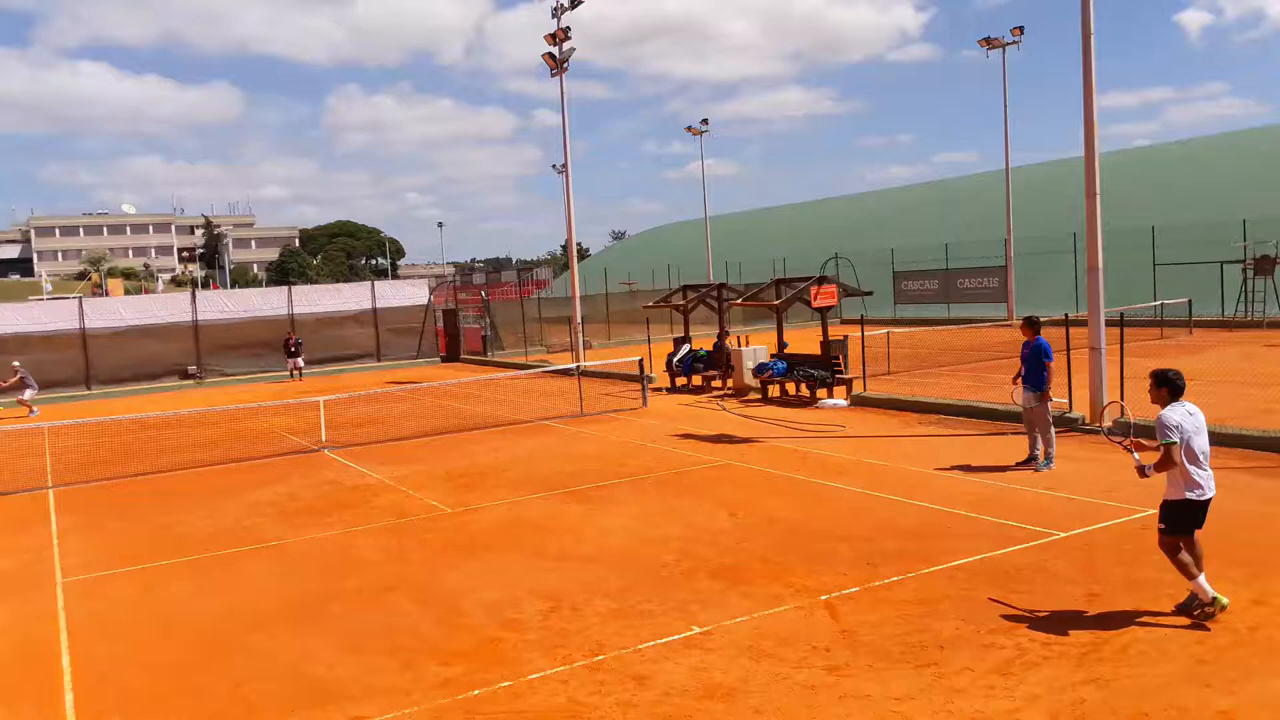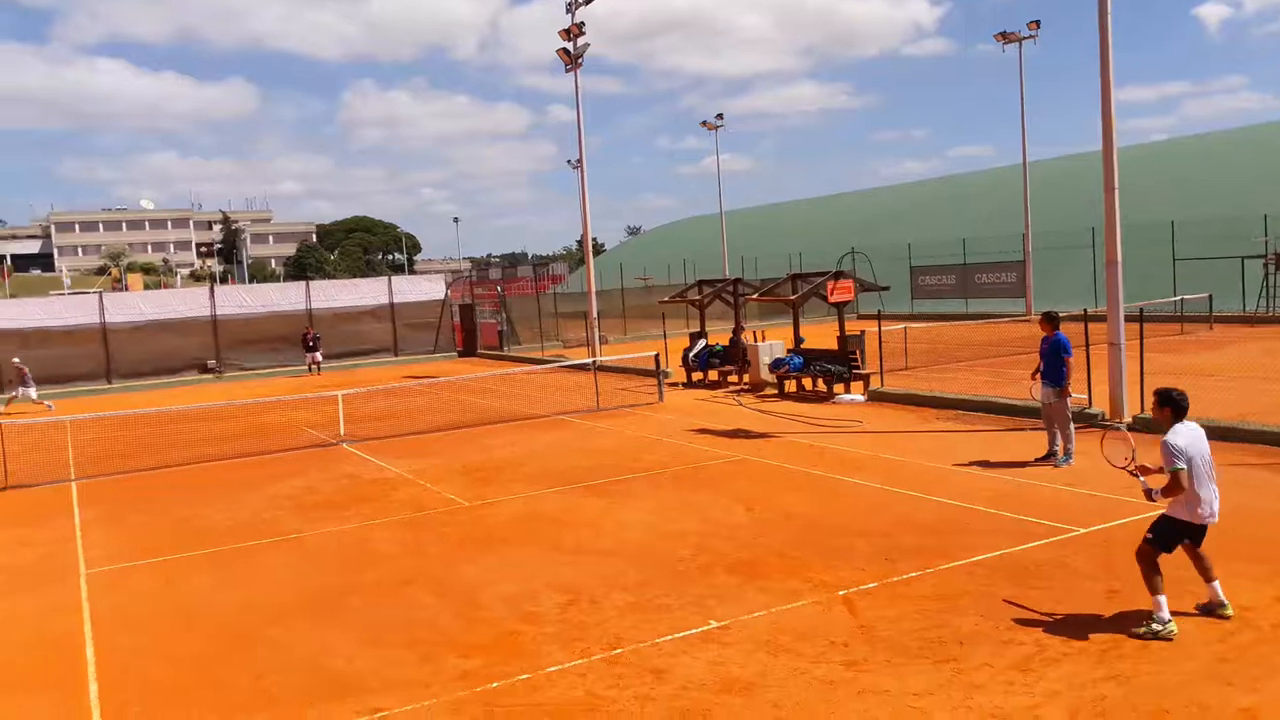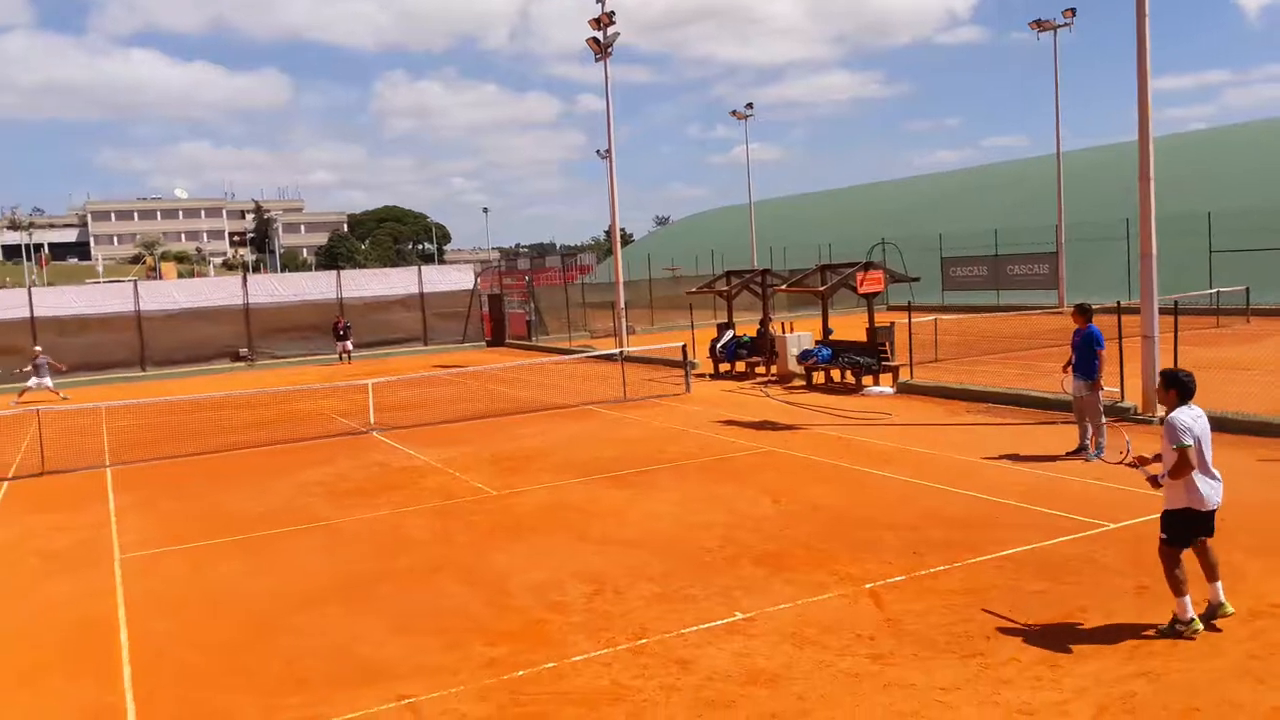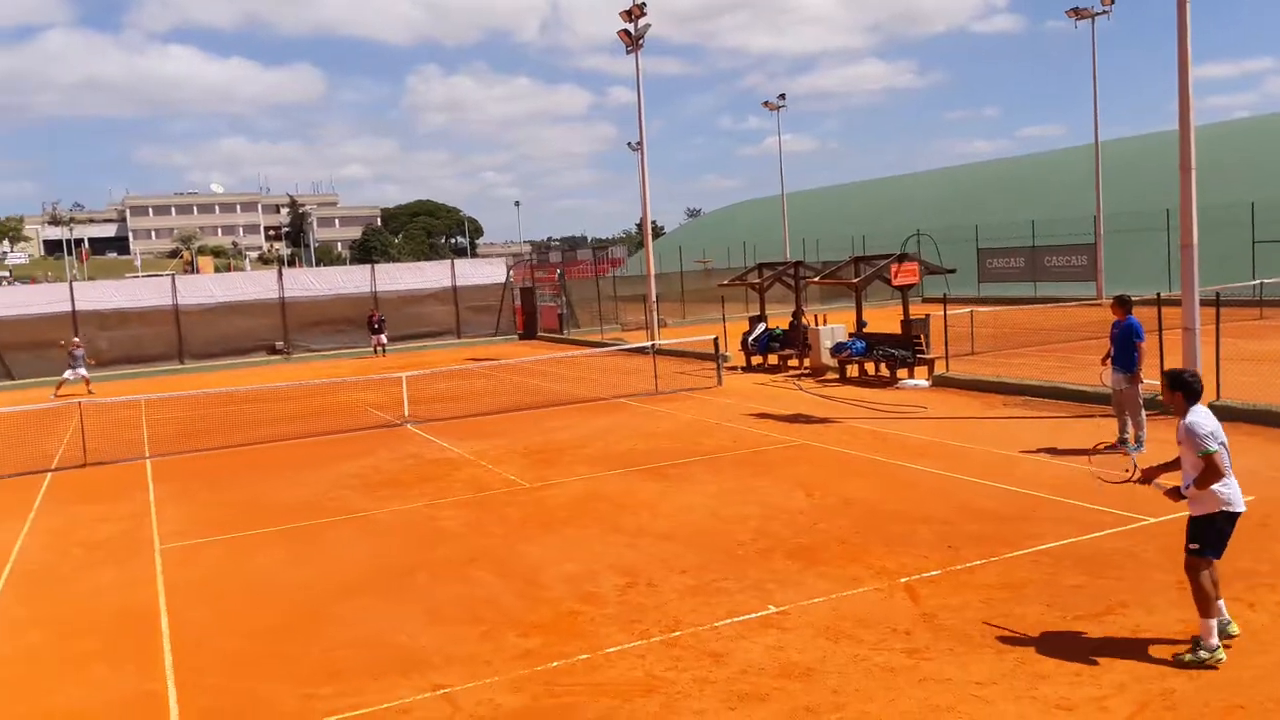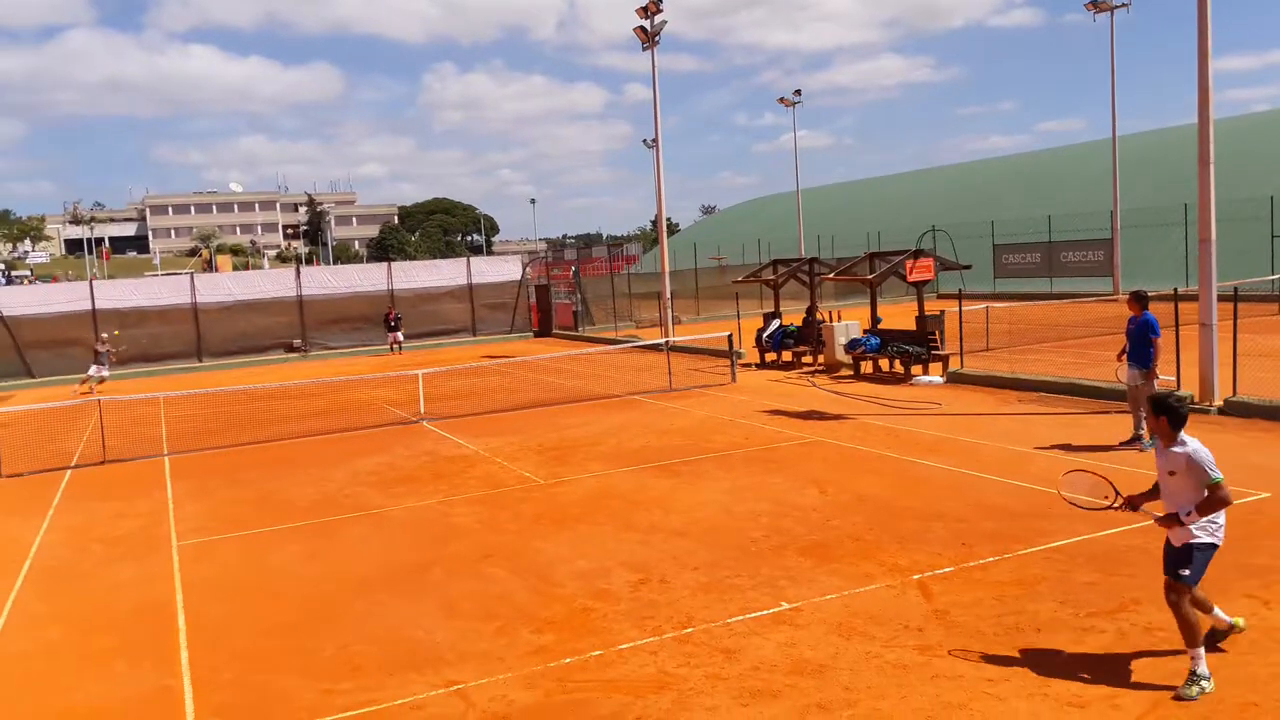
dt=0.2s
person 1, frame 1
left shoulder: (1167, 418)
right shoulder: (1194, 411)
left elbow: (1172, 461)
left wrist: (1148, 470)
right wrist: (1152, 446)
left hip: (1184, 492)
right hip: (1205, 487)
left knee: (1169, 544)
right knee: (1188, 537)
left ankle: (1210, 597)
right ankle: (1200, 596)
person 1, frame 2
left shoulder: (1171, 441)
right shoulder: (1197, 430)
left elbow: (1179, 485)
left wrist: (1155, 494)
right wrist: (1155, 470)
left hip: (1184, 511)
right hip: (1207, 506)
left knee: (1145, 554)
right knee: (1193, 548)
left ankle: (1162, 620)
right ankle: (1218, 601)
person 1, frame 3
left shoulder: (1175, 420)
right shoulder: (1196, 413)
left elbow: (1188, 463)
left wrist: (1161, 479)
right wrist: (1153, 459)
left hip: (1187, 499)
right hip: (1208, 495)
left knee: (1169, 553)
right knee: (1201, 543)
left ankle: (1186, 619)
right ankle: (1219, 602)
person 1, frame 4
left shoulder: (1195, 424)
right shoulder: (1195, 416)
left elbow: (1216, 469)
left wrist: (1183, 491)
right wrist: (1157, 469)
left hip: (1216, 504)
right hip: (1207, 503)
left knee: (1195, 567)
right knee: (1201, 564)
left ankle: (1210, 646)
right ankle: (1221, 622)
person 1, frame 5
left shoulder: (1194, 454)
right shoulder: (1161, 445)
left elbow: (1224, 497)
left wrist: (1181, 517)
right wrist: (1143, 498)
left hip: (1201, 534)
right hip: (1177, 532)
left knee: (1176, 596)
right knee: (1179, 591)
left ankle: (1200, 673)
right ankle: (1225, 623)
